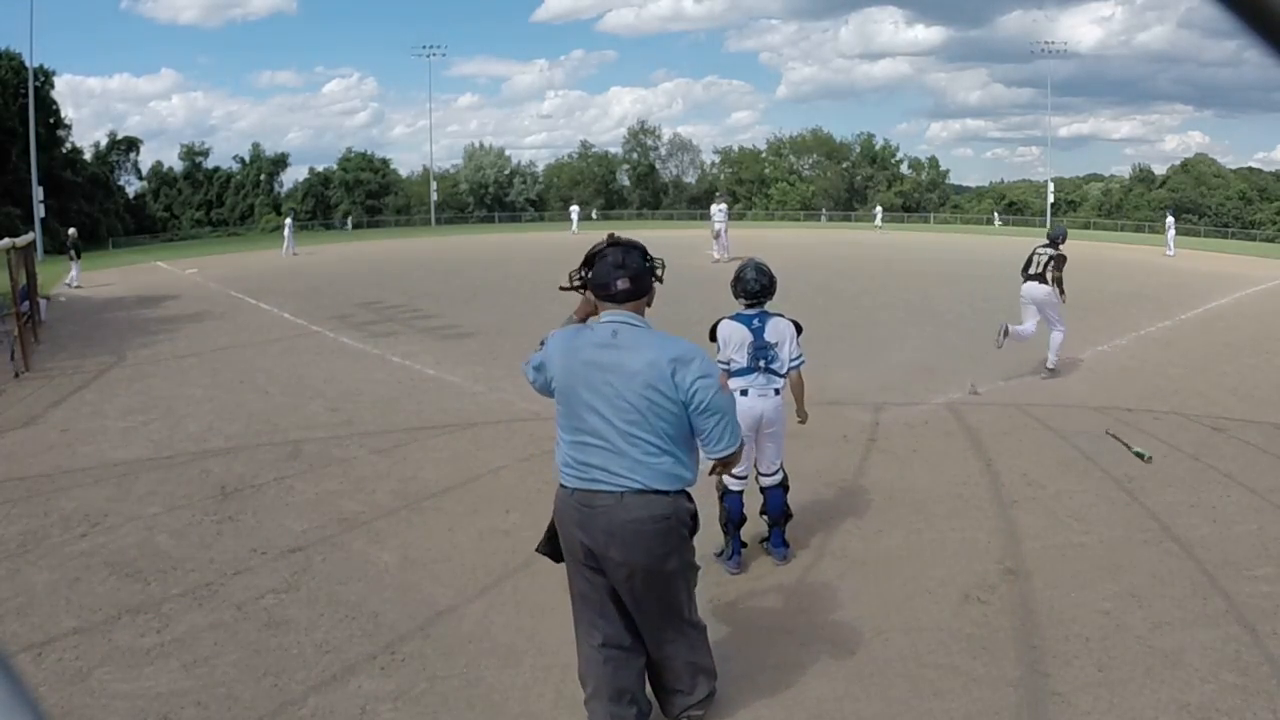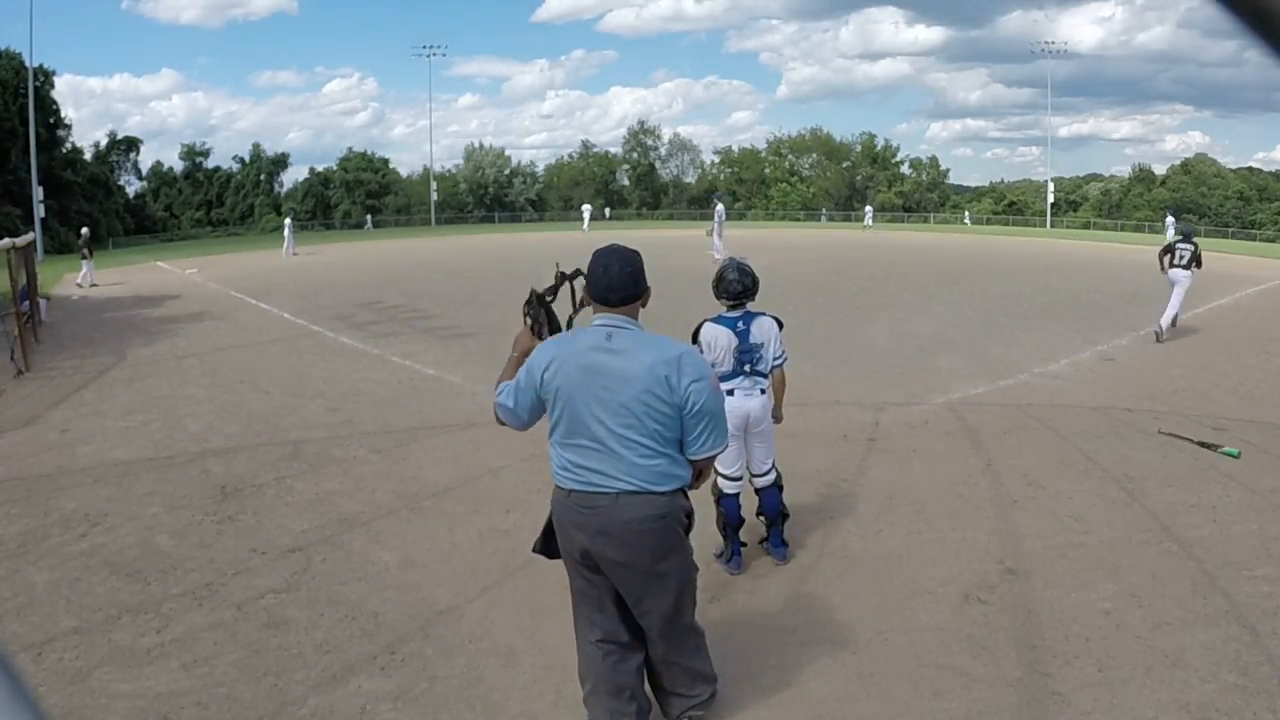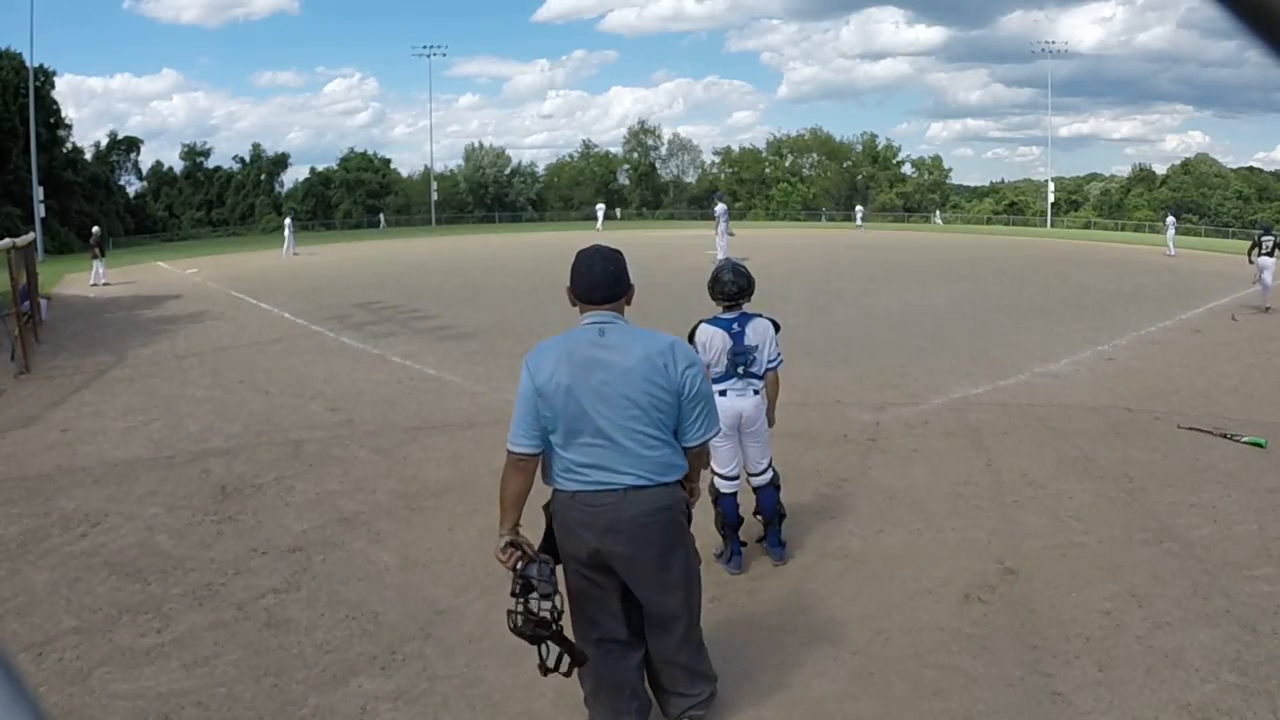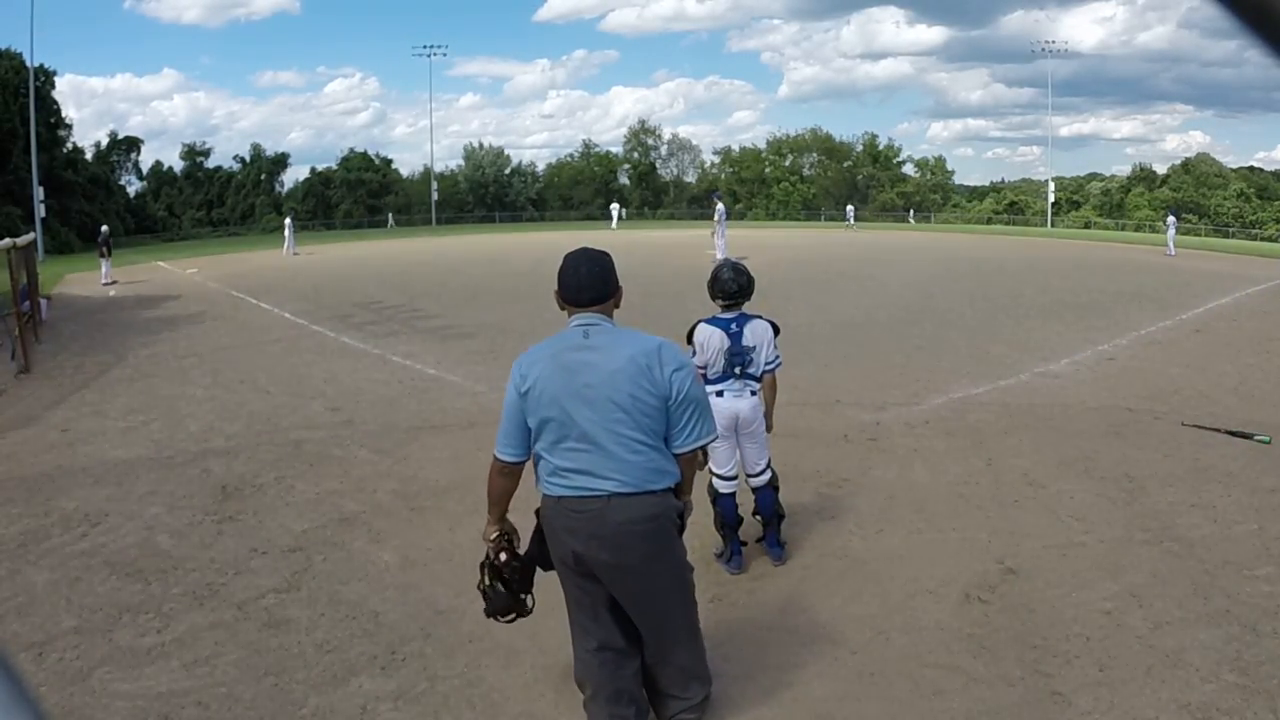
dt=0.7s
person 1, frame 1
left shoulder: (560, 347)
right shoulder: (683, 358)
left elbow: (537, 375)
right elbow: (726, 452)
left wrist: (580, 314)
right wrist: (727, 460)
left hip: (578, 511)
right hip: (651, 514)
left knee: (602, 631)
right knee: (668, 618)
person 1, frame 2
left shoulder: (550, 355)
right shoulder: (681, 360)
left elbow: (507, 413)
right elbow: (703, 456)
left wrist: (518, 355)
right wrist: (693, 477)
left hip: (575, 512)
right hip: (650, 514)
left knee: (601, 628)
right knee: (668, 615)
person 1, frame 3
left shoulder: (542, 360)
right shoulder: (673, 353)
left elbow: (522, 457)
right elbow: (695, 444)
left wrist: (508, 529)
right wrist: (690, 482)
left hip: (576, 513)
right hip: (653, 509)
left knee: (601, 625)
right knee: (670, 612)
person 1, frame 4
left shoulder: (529, 364)
right shoulder: (662, 356)
left elbow: (508, 462)
right elbow: (687, 450)
left wrist: (497, 519)
right wrist: (682, 496)
left hip: (565, 518)
right hip: (642, 514)
left knee: (597, 631)
right knee: (666, 616)
person 2, frame 1
left shoulder: (727, 327)
right shoulder: (784, 326)
left elbow: (723, 376)
right elbow: (794, 375)
right wrist: (800, 407)
left hip: (738, 404)
right hip: (773, 403)
left knee: (733, 478)
right knee: (772, 474)
left ankle: (733, 551)
right ankle: (778, 543)
person 2, frame 2
left shoulder: (710, 330)
right shoulder: (768, 325)
right elbow: (778, 373)
right wrist: (778, 407)
left hip: (725, 406)
right hip: (759, 403)
left knee: (728, 480)
right knee: (766, 474)
left ankle: (732, 552)
right ankle: (777, 544)
person 2, frame 3
left shoulder: (705, 331)
right shoulder: (763, 326)
right elbow: (771, 375)
right wrist: (771, 410)
left hip: (720, 406)
right hip: (753, 403)
left knee: (725, 479)
right knee: (762, 473)
left ankle: (732, 551)
right ankle: (775, 543)
person 2, frame 4
left shoulder: (704, 331)
right shoulder: (762, 328)
left elbow: (698, 379)
right elbow: (768, 378)
right wrist: (769, 414)
left hip: (716, 406)
right hip: (750, 405)
left knee: (723, 479)
right knee: (761, 474)
left ankle: (732, 551)
right ankle: (774, 543)
